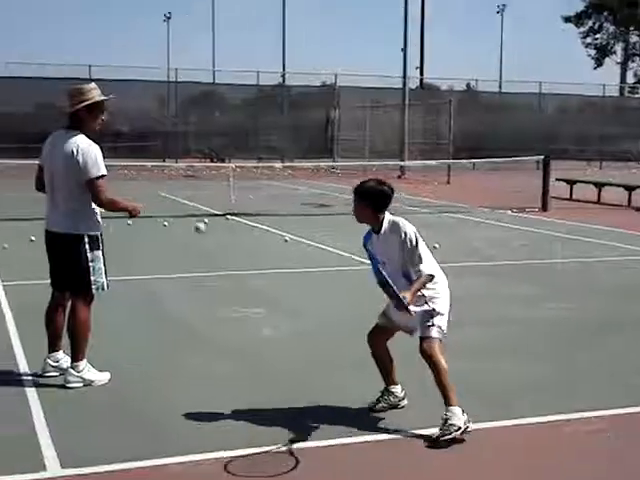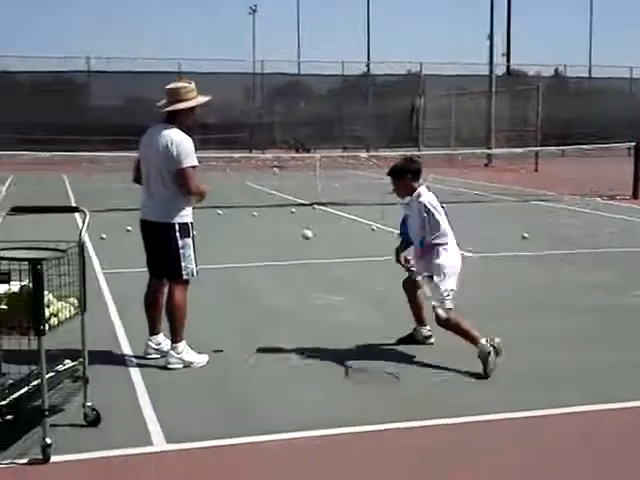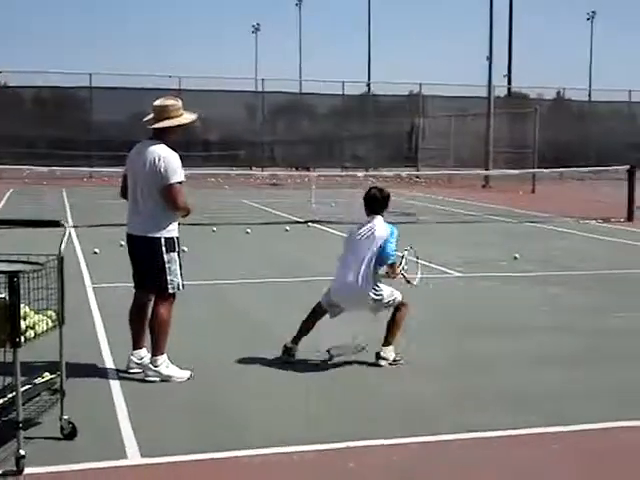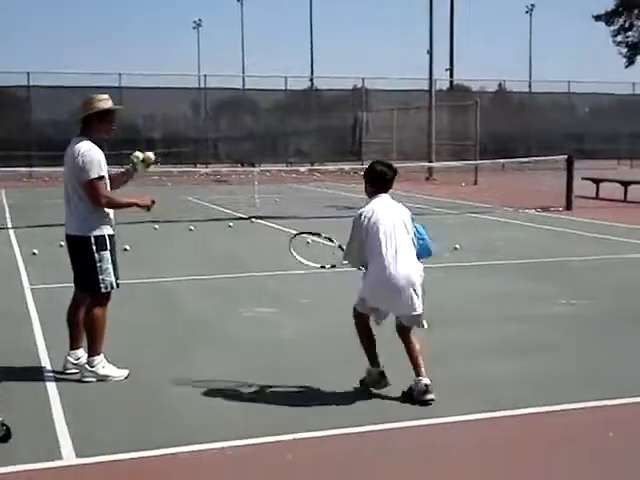
dt=0.7s
person 1, frame 1
left shoulder: (52, 141)
right shoulder: (86, 148)
left elbow: (41, 183)
right elbow: (102, 199)
right wrist: (130, 207)
left hip: (55, 230)
right hip: (80, 234)
left knee: (60, 295)
right knee: (82, 299)
left ankle: (54, 358)
right ankle: (78, 368)
person 1, frame 2
left shoulder: (150, 135)
right shoulder: (180, 140)
left elbow: (138, 177)
right elbow: (190, 185)
right wrist: (202, 191)
left hip: (150, 218)
right hip: (173, 221)
left knee: (157, 280)
right knee: (178, 283)
left ankle: (155, 340)
right ankle: (177, 349)
person 1, frame 3
left shoulder: (136, 151)
right shoulder: (167, 156)
left elbow: (125, 192)
right elbow: (177, 202)
right wrist: (186, 208)
left hip: (136, 233)
right hip: (159, 236)
left knee: (143, 294)
right knee: (164, 298)
left ankle: (138, 355)
right ankle: (158, 363)
person 1, frame 4
left shoulder: (81, 147)
right shoulder: (89, 152)
left elbow: (106, 183)
right elbow: (101, 198)
left wrist: (130, 172)
right wrist: (137, 202)
left hip: (78, 232)
right hip: (93, 234)
left knee: (82, 295)
right knee: (99, 297)
left ankle: (75, 356)
right ankle: (94, 363)
person 2, frame 1
left shoulder: (403, 230)
right shoulder: (369, 240)
left elbow: (428, 271)
left wrist: (409, 293)
left hip: (430, 294)
right hip: (403, 296)
left knee: (429, 349)
right knee: (375, 338)
left ankle: (456, 415)
right ankle: (394, 391)
person 2, frame 2
left shoulder: (425, 203)
right shoulder: (410, 206)
left elbow: (440, 237)
right elbow: (407, 239)
left wrist: (419, 259)
right wrist: (401, 253)
left hip: (443, 261)
right hip: (428, 259)
left knee: (442, 316)
right knee: (409, 284)
left ankle: (486, 346)
right ankle: (422, 331)
person 2, frame 3
left shoulder: (355, 231)
right shoulder: (388, 230)
right elbow: (389, 260)
right wrist: (394, 272)
left hip: (342, 286)
right hip: (367, 289)
left knee: (319, 310)
right knee: (401, 305)
left ankle: (291, 347)
right ankle: (386, 351)
person 2, frame 4
left shoulder: (365, 214)
right shoulder: (404, 211)
left elbow: (354, 258)
left wrist: (365, 263)
left hip: (382, 279)
right hip: (411, 277)
left knee: (360, 315)
right knee: (406, 331)
left ankle: (375, 371)
right ankle: (422, 384)
